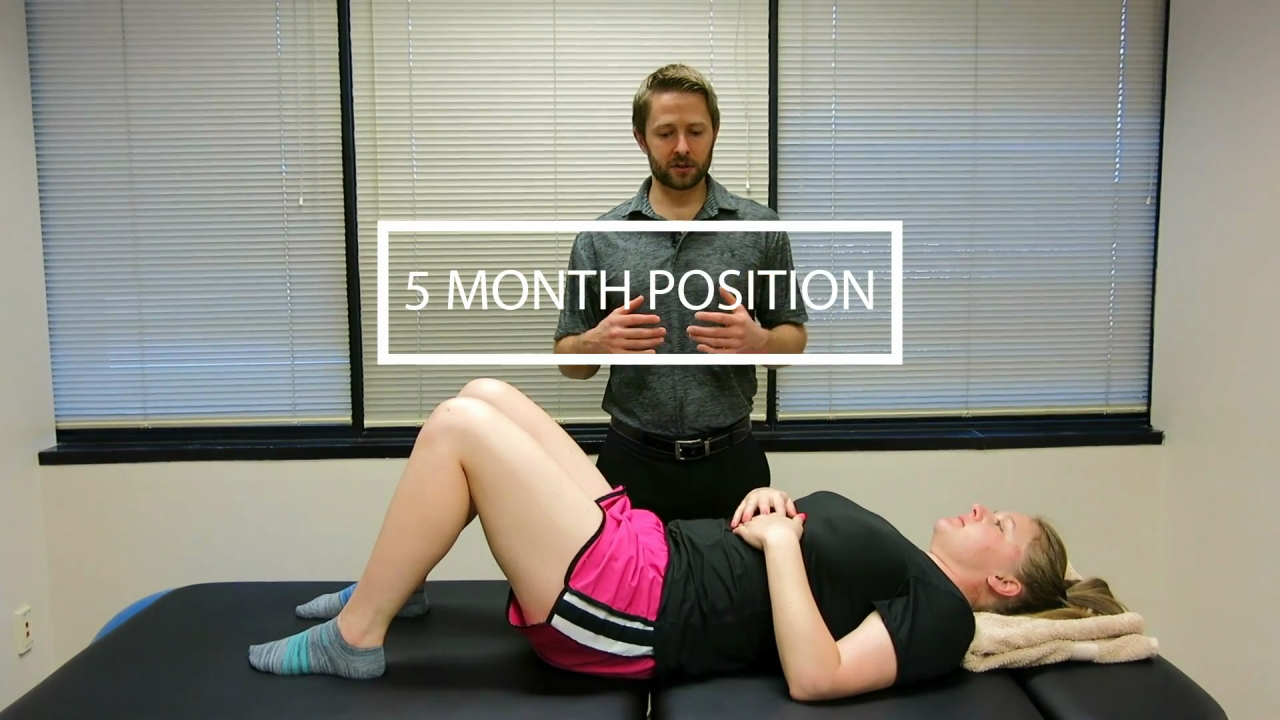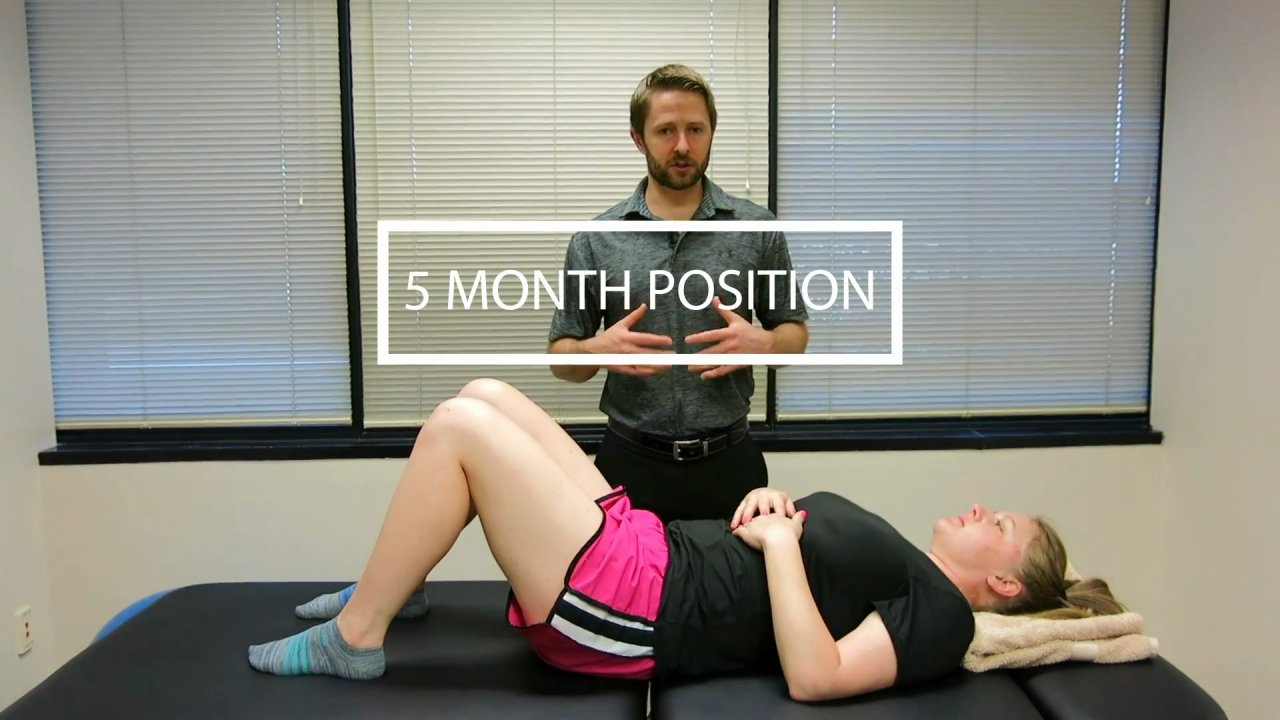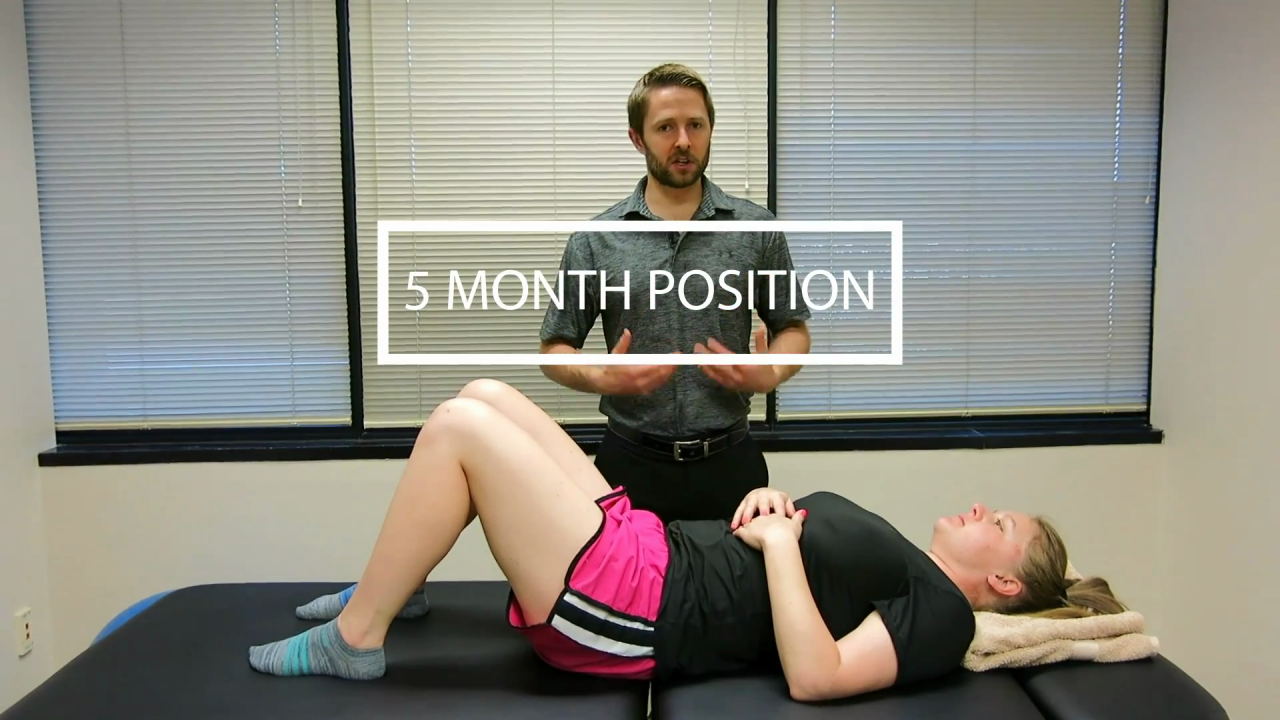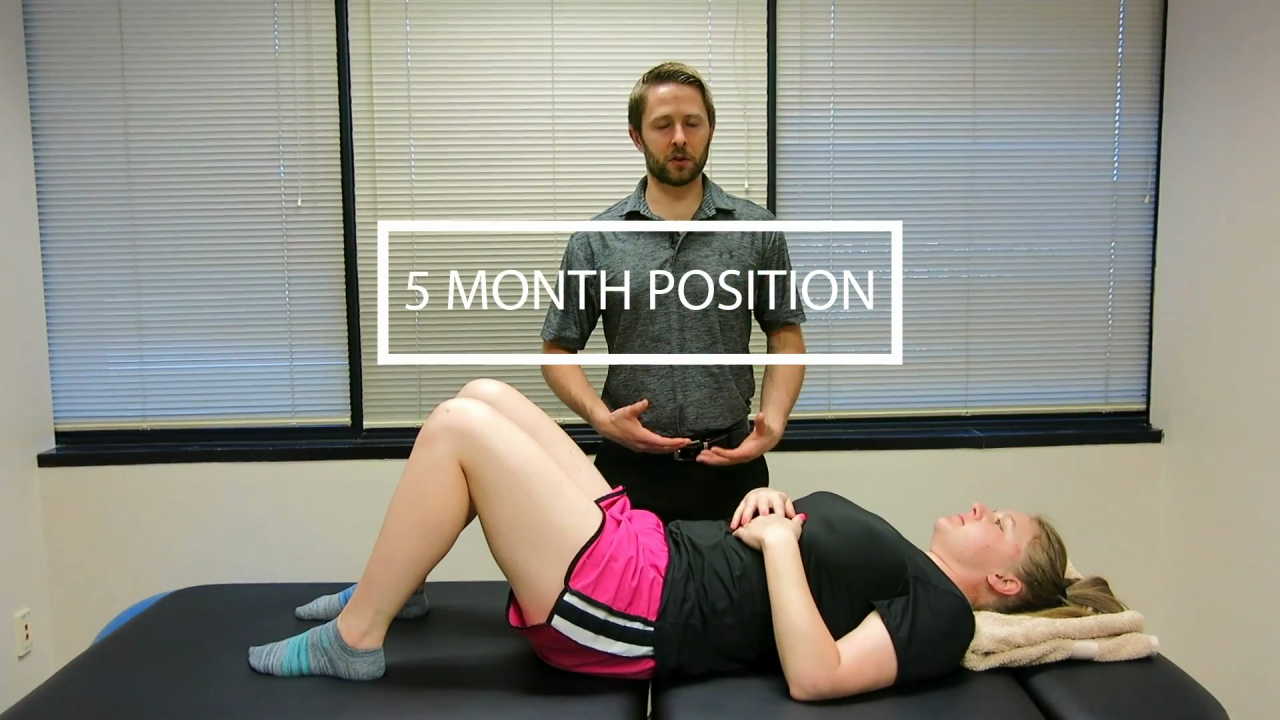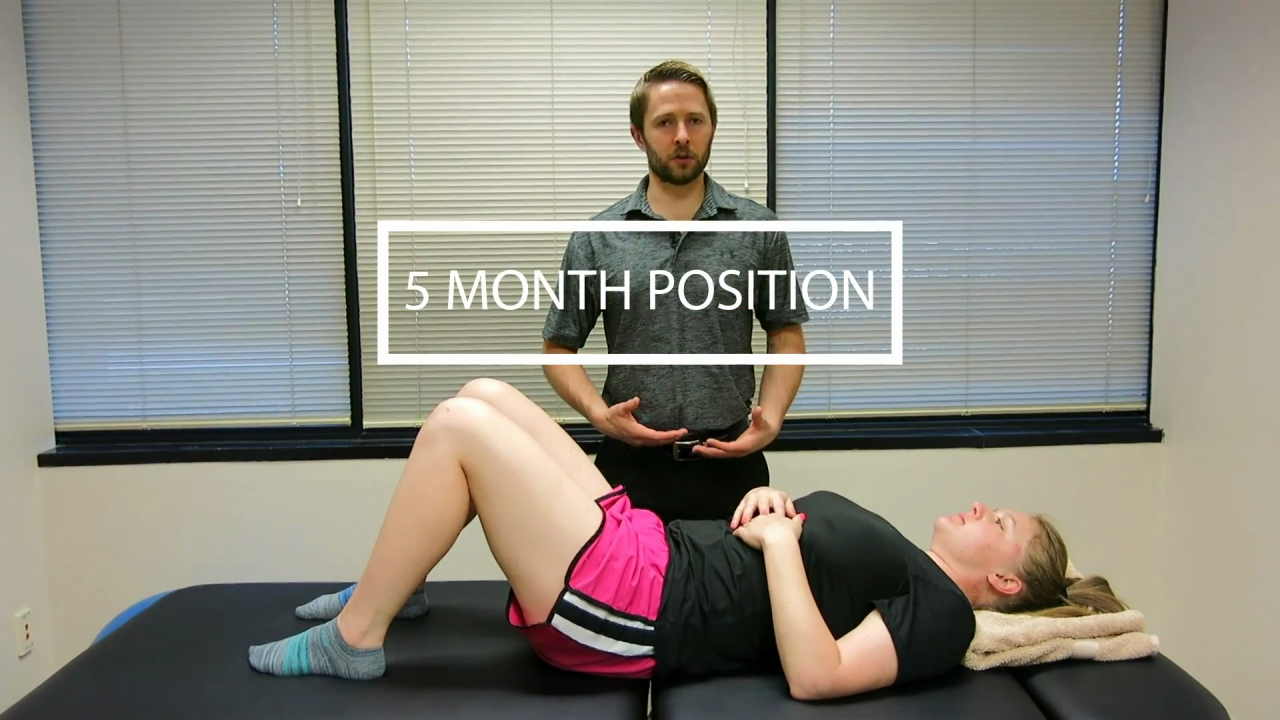
dt=0.2s
person 1, frame 1
left shoulder: (940, 616)
right shoulder: (903, 569)
left elbow: (814, 676)
left wrist: (779, 542)
right wrist: (770, 501)
left hip: (633, 612)
right hip: (647, 546)
left knee: (458, 426)
right knee: (484, 397)
left ankle: (354, 637)
right ankle: (395, 581)
person 1, frame 2
left shoulder: (941, 617)
right shoulder: (903, 569)
left elbow: (813, 676)
left wrist: (780, 541)
right wrist: (769, 502)
left hip: (633, 611)
right hip: (649, 547)
left knee: (459, 426)
right knee: (484, 398)
left ankle: (355, 638)
right ankle: (393, 583)
person 1, frame 3
left shoulder: (940, 617)
right shoulder: (902, 569)
left elbow: (815, 676)
left wrist: (779, 542)
right wrist: (768, 501)
left hip: (633, 612)
right hip: (647, 547)
left knee: (458, 427)
right knee: (484, 398)
left ankle: (355, 638)
right ankle: (394, 584)
person 1, frame 4
left shoulder: (940, 616)
right shoulder: (902, 569)
left elbow: (815, 676)
left wrist: (778, 543)
right wrist: (769, 502)
left hip: (632, 612)
right hip: (648, 548)
left knee: (458, 427)
right knee: (484, 398)
left ankle: (355, 638)
right ankle: (396, 585)
person 1, frame 5
left shoulder: (940, 616)
right shoulder: (901, 568)
left elbow: (815, 676)
left wrist: (778, 543)
right wrist: (769, 501)
left hip: (632, 611)
right hip: (647, 548)
left knee: (458, 427)
right knee: (484, 397)
left ankle: (355, 638)
right ankle: (396, 584)
person 2, frame 1
left shoulder: (760, 229)
right shoulder: (600, 239)
left elbow: (792, 335)
right elbow: (569, 359)
left wrist: (758, 339)
right wrist: (597, 342)
left hip: (730, 461)
right hip: (634, 462)
person 2, frame 2
left shoulder: (756, 229)
right shoulder: (595, 240)
left elbow: (792, 330)
right elbow: (562, 354)
left wrist: (759, 345)
right wrist: (601, 351)
left hip: (728, 461)
right hip: (632, 463)
person 2, frame 3
left shoulder: (756, 229)
right shoulder: (595, 241)
left elbow: (792, 329)
right elbow: (555, 348)
left wrist: (769, 374)
right wrist: (601, 379)
left hip: (729, 462)
right hip: (632, 464)
person 2, frame 4
left shoulder: (756, 230)
right shoulder: (595, 241)
left elbow: (786, 337)
right elbow: (558, 351)
left wrist: (772, 424)
right wrist: (602, 418)
left hip: (731, 463)
right hip: (632, 465)
person 2, frame 5
left shoulder: (758, 229)
right shoulder: (597, 239)
left elbow: (786, 337)
right elbow: (559, 348)
left wrist: (770, 420)
right wrist: (599, 413)
left hip: (731, 461)
right hip: (633, 465)
